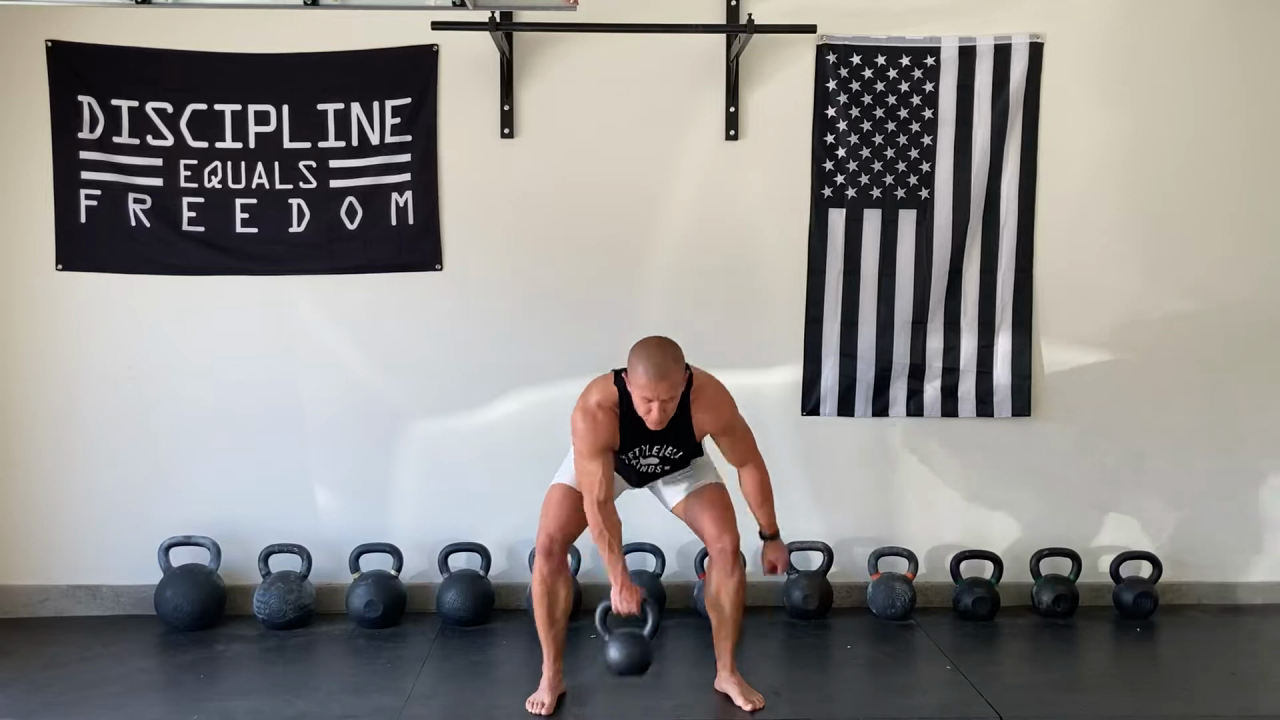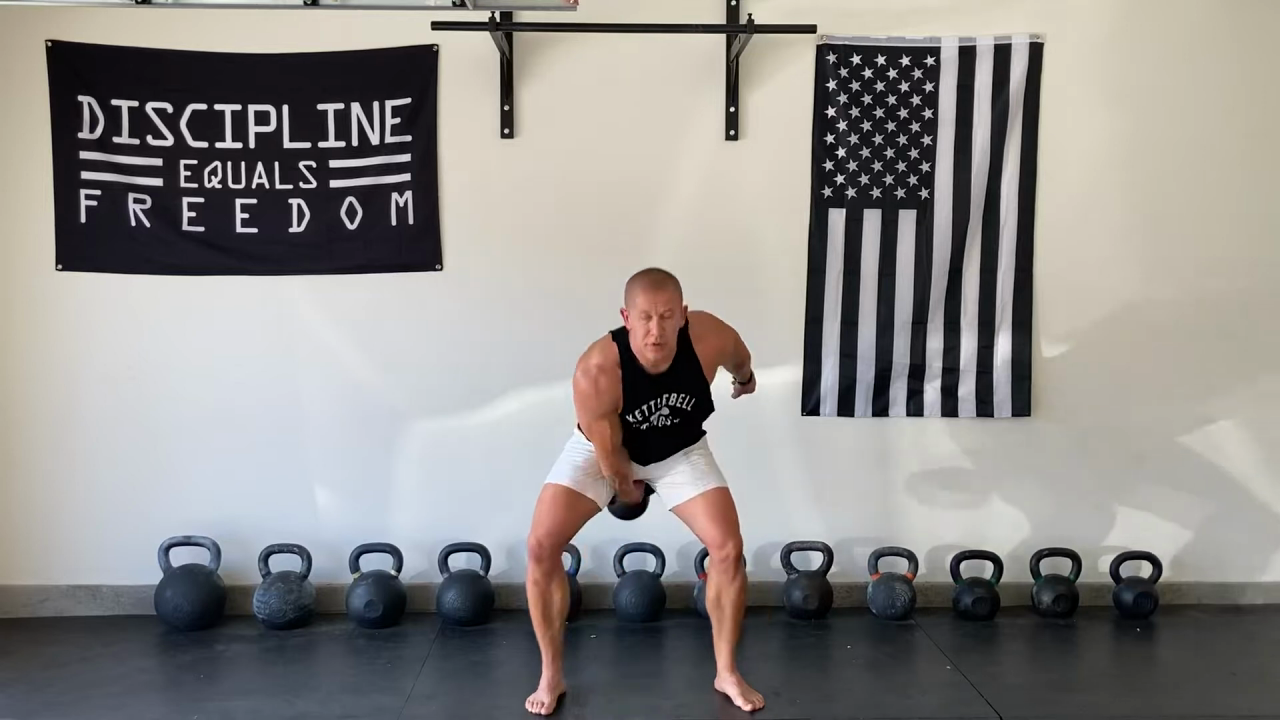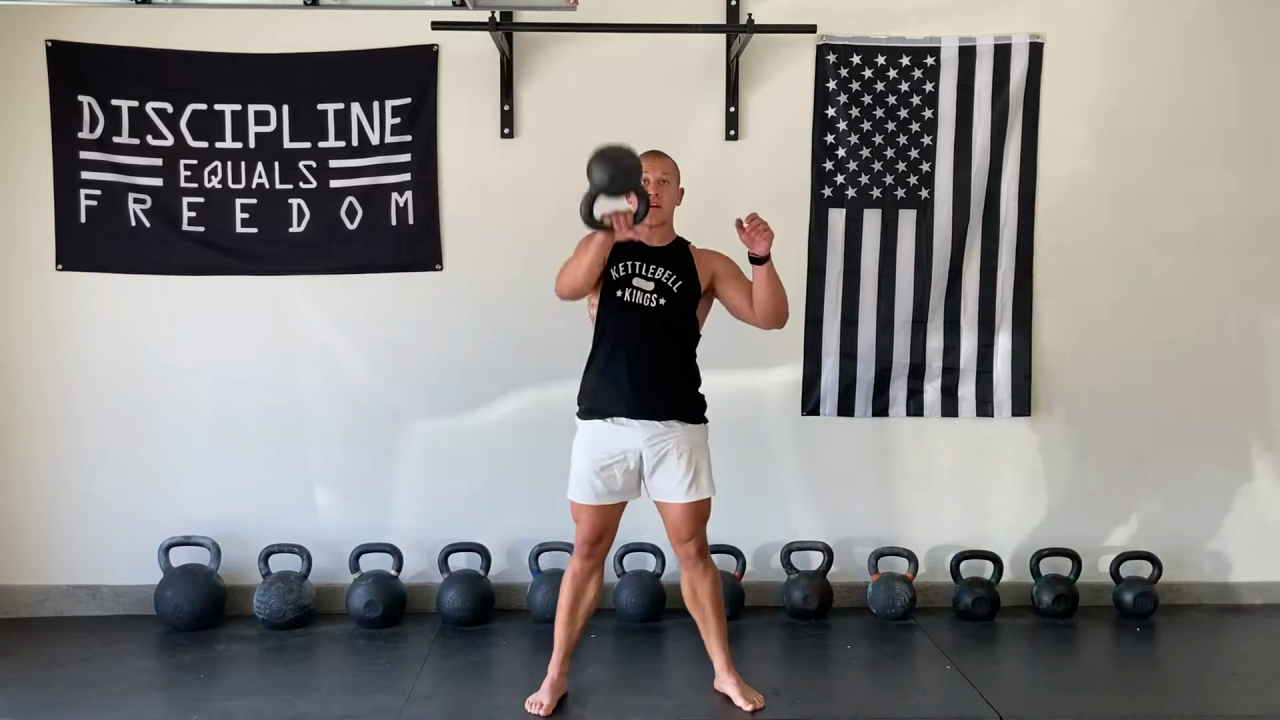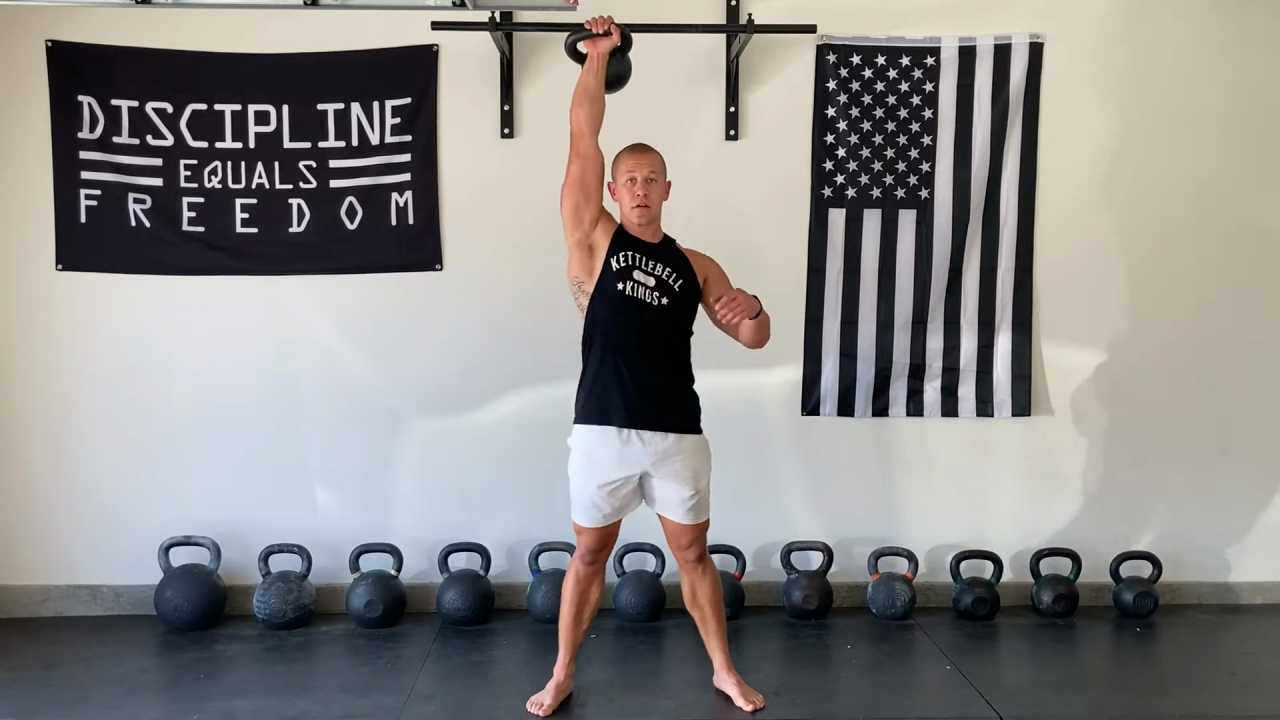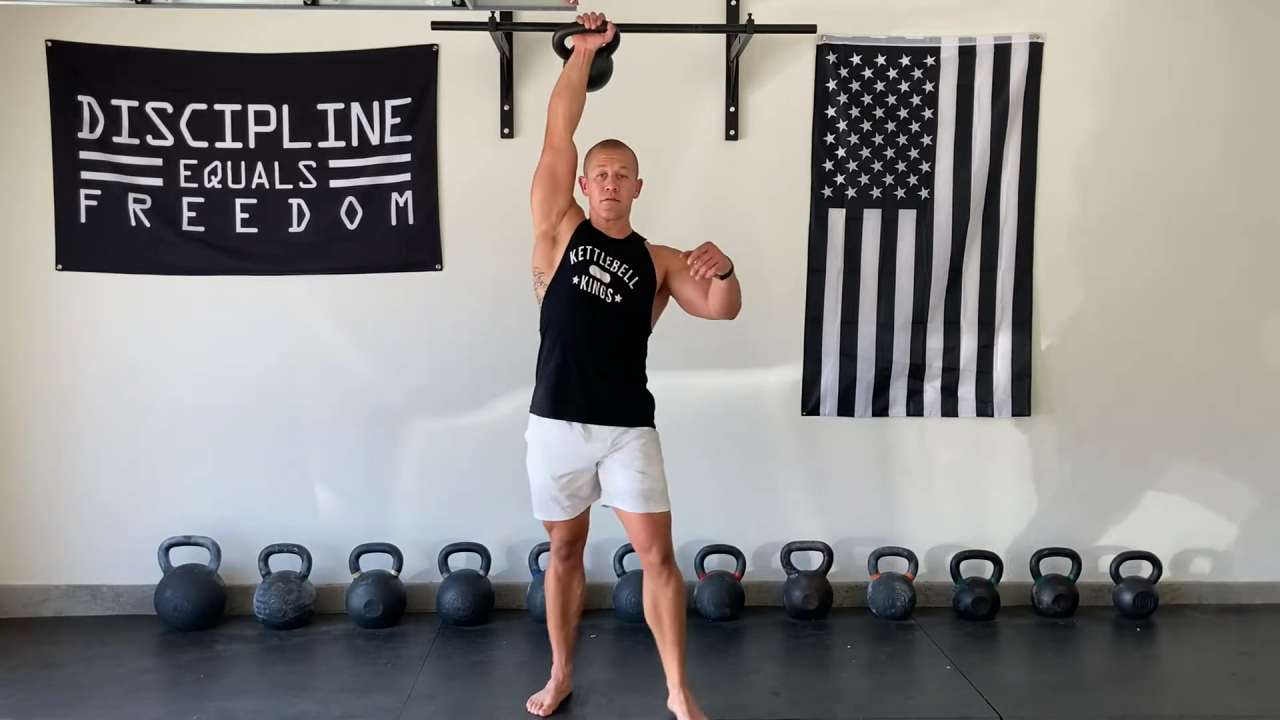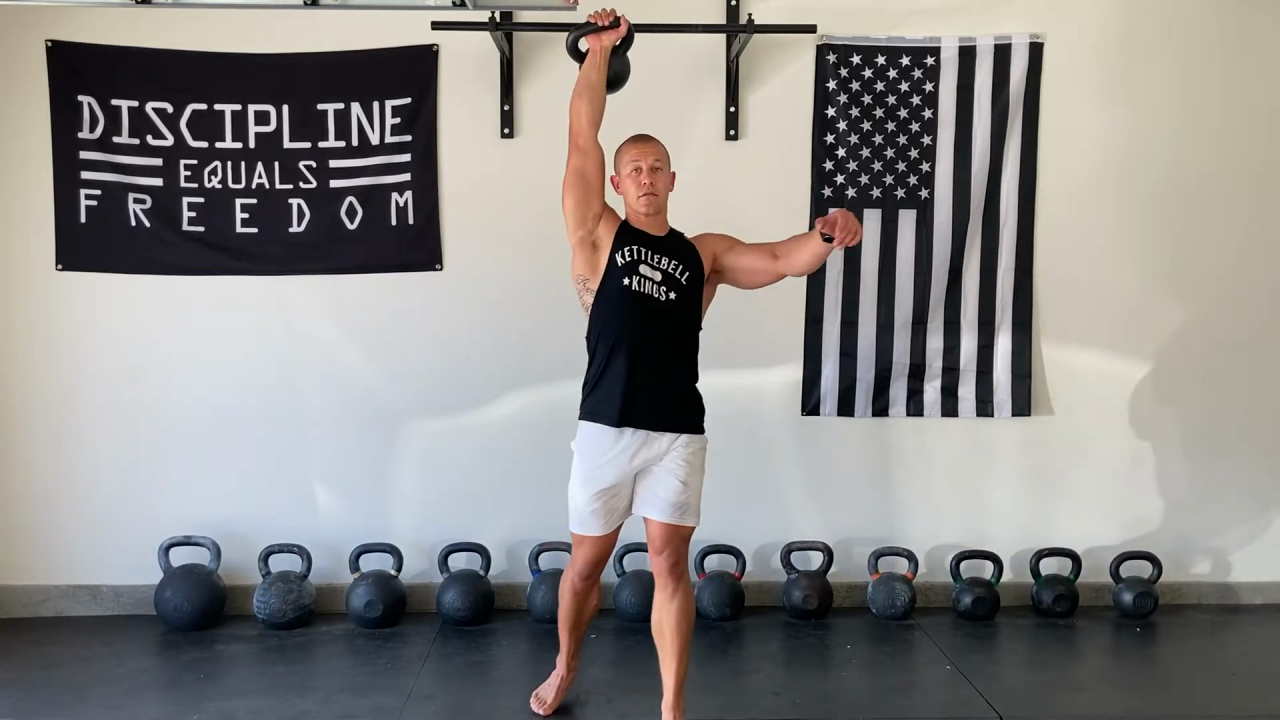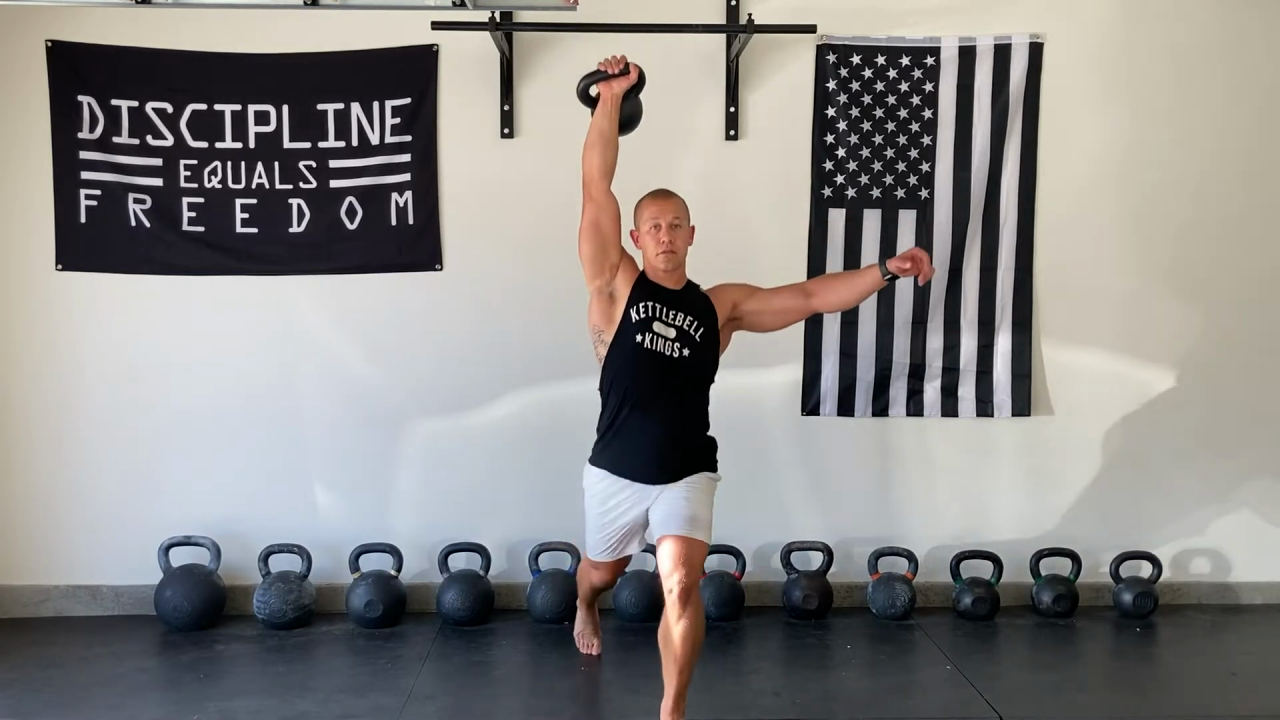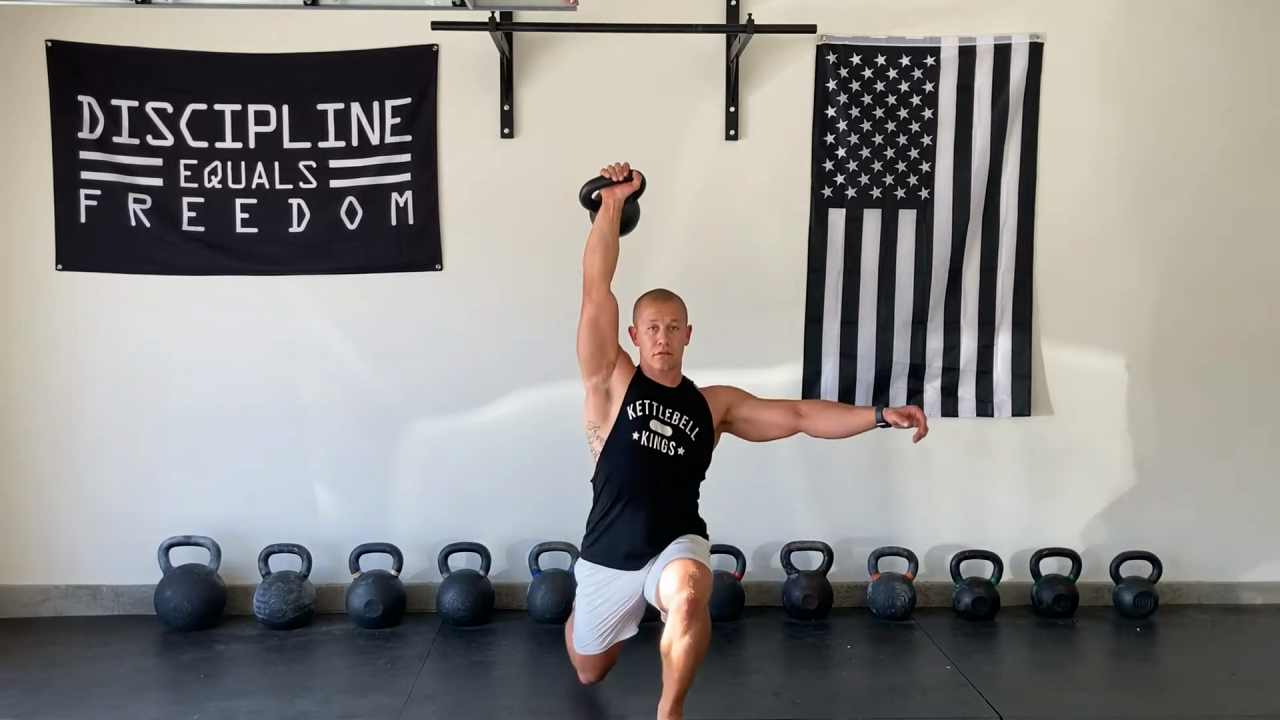
dt=0.5s
person 1, frame 1
left shoulder: (710, 401)
right shoulder: (594, 410)
left elbow: (748, 463)
right elbow: (597, 503)
left wrist: (771, 538)
right wrist: (619, 580)
left hip: (678, 464)
right hip: (601, 462)
left knee: (726, 545)
right knee: (549, 544)
left ankle: (727, 673)
right ankle: (551, 675)
person 1, frame 2
left shoulder: (709, 337)
right shoulder: (595, 371)
left elbow: (739, 356)
right elbow: (609, 453)
left wrist: (745, 379)
right wrist: (625, 488)
left hip: (680, 450)
right hip: (598, 447)
left knee: (728, 548)
right knee: (541, 548)
left ankle: (727, 673)
right ankle: (551, 675)
person 1, frame 3
left shoulder: (704, 263)
right shoulder: (604, 248)
left elbow: (771, 315)
right elbow: (566, 287)
left wrist: (760, 256)
right wrist: (603, 239)
left hip: (677, 425)
right hip: (605, 421)
left knee: (692, 551)
right knee: (588, 551)
left ankle: (725, 672)
person 1, frame 4
left shoulder: (697, 265)
right shoulder: (593, 239)
left elbow: (754, 339)
right elbow: (582, 140)
left wrist: (752, 310)
right wrist: (597, 56)
left hip: (677, 434)
right hip: (603, 430)
left knee: (693, 555)
right knee: (589, 554)
person 1, frame 5
left shoulder: (659, 261)
right shoulder: (558, 232)
left elbow: (721, 306)
right elbow: (557, 137)
left wrist: (724, 272)
right wrist: (584, 51)
left hip: (628, 428)
right hip: (557, 422)
left knee: (656, 556)
right knee: (564, 551)
person 1, frame 6
left shoulder: (705, 253)
right shoulder: (597, 235)
left elbow: (781, 261)
right elbow: (583, 140)
left wrist: (825, 236)
right wrist: (600, 52)
left hip: (678, 432)
right hip: (606, 427)
left knee: (670, 567)
right knee: (586, 561)
person 1, frame 7
left shoulder: (719, 305)
right shoulder: (615, 286)
left elbow: (811, 296)
right elbow: (596, 190)
left wrist: (884, 270)
right wrist: (610, 99)
left hip: (686, 475)
right hip: (616, 471)
left knee: (682, 587)
right knee: (599, 573)
right ankle: (585, 608)
person 1, frame 8
left shoulder: (714, 403)
right shoulder: (612, 382)
left elbow: (799, 415)
right elbow: (595, 288)
left wrist: (878, 415)
right wrist: (611, 205)
left hip: (675, 546)
right hip: (610, 557)
left knee: (689, 598)
right knee: (590, 668)
right ankle: (582, 616)
